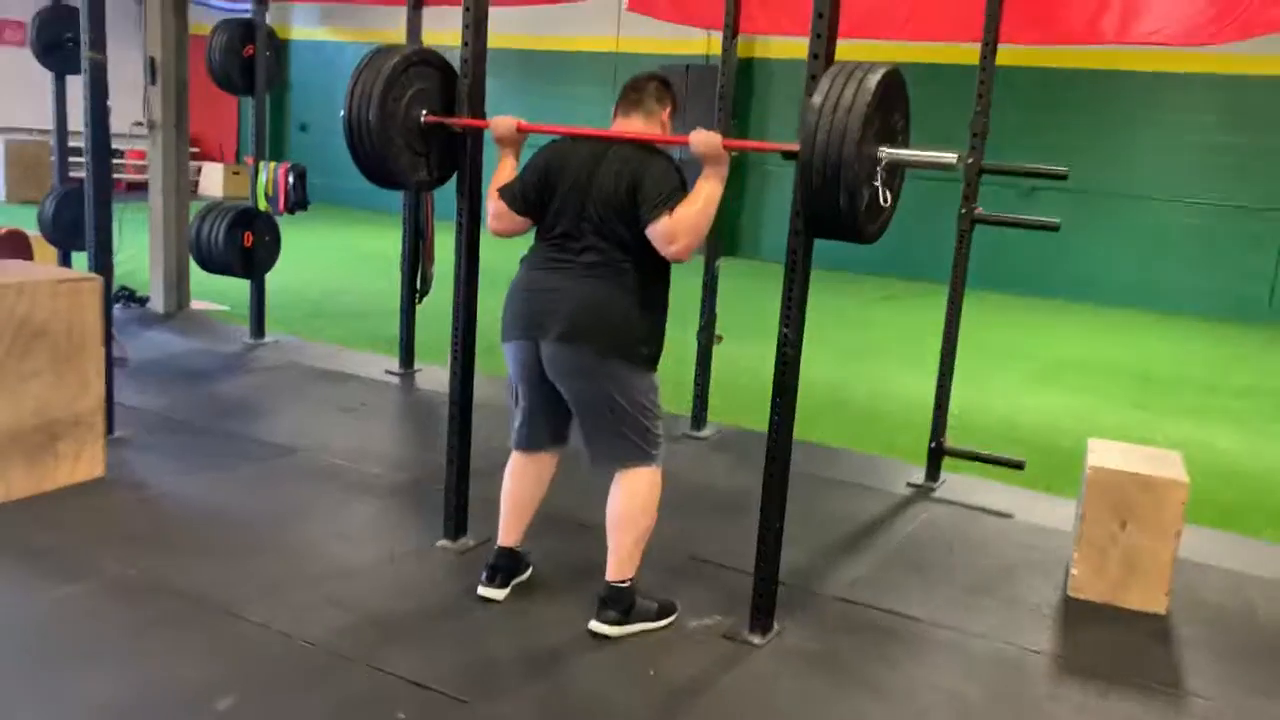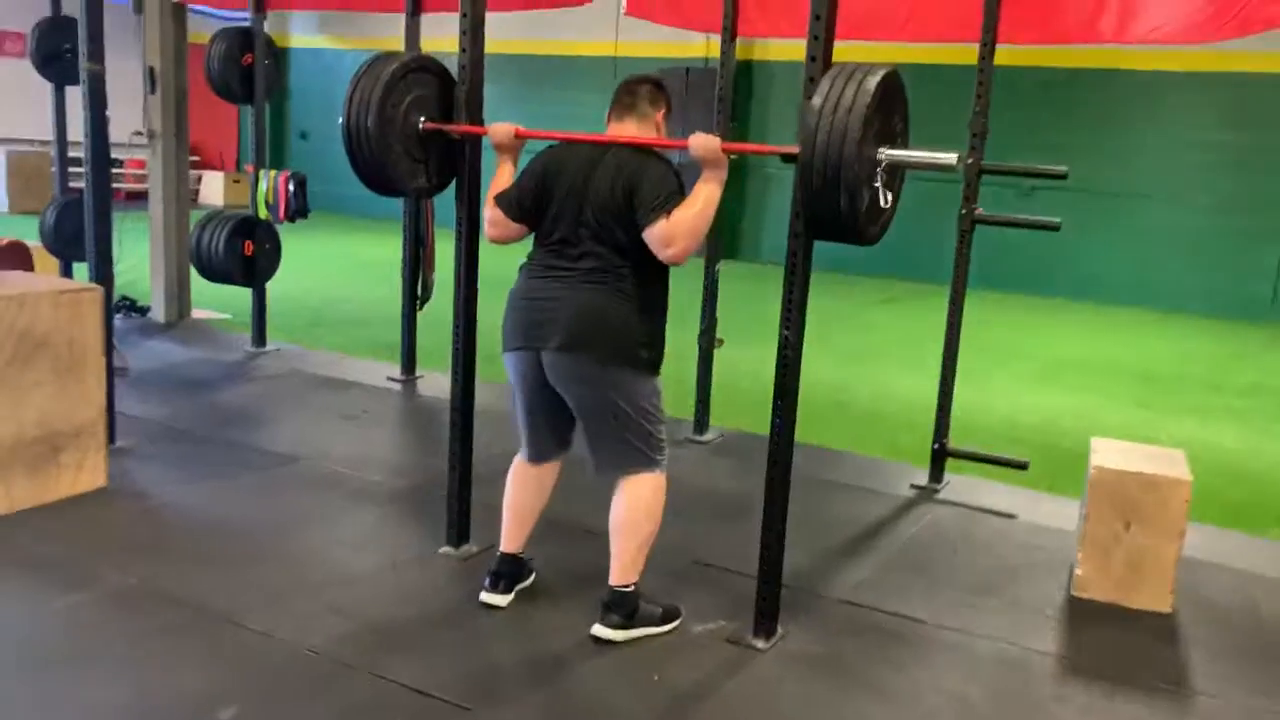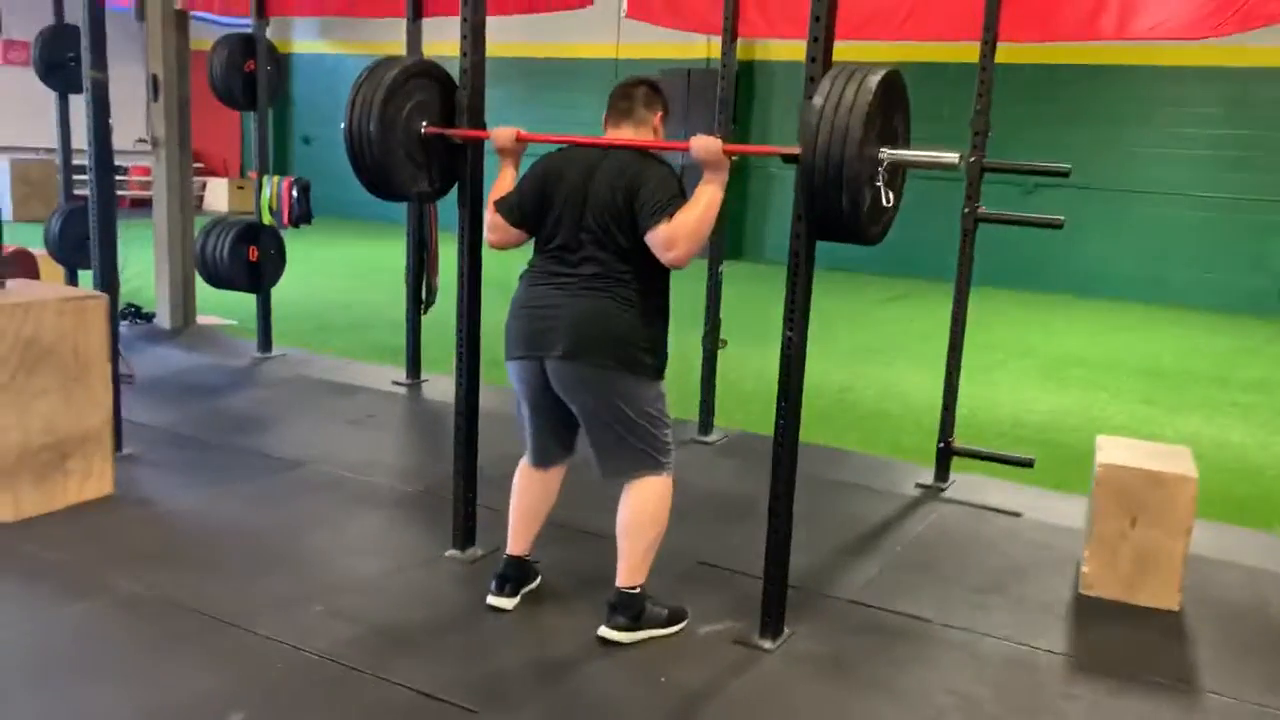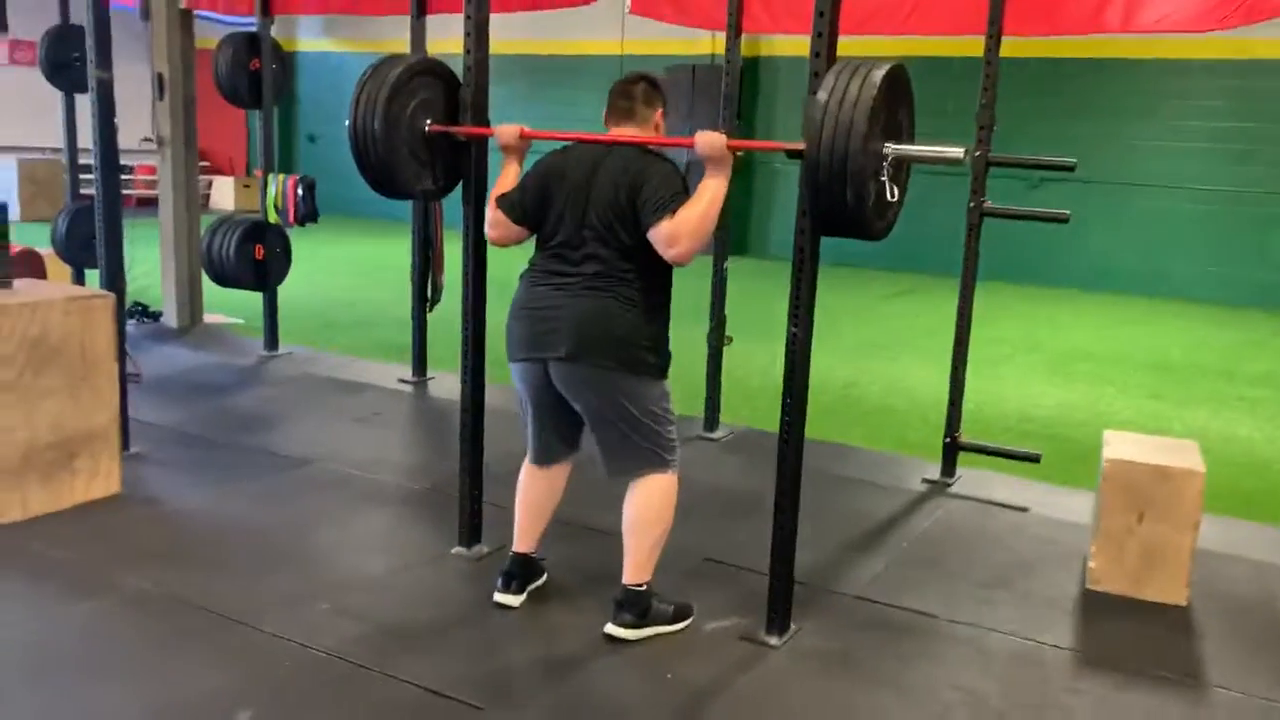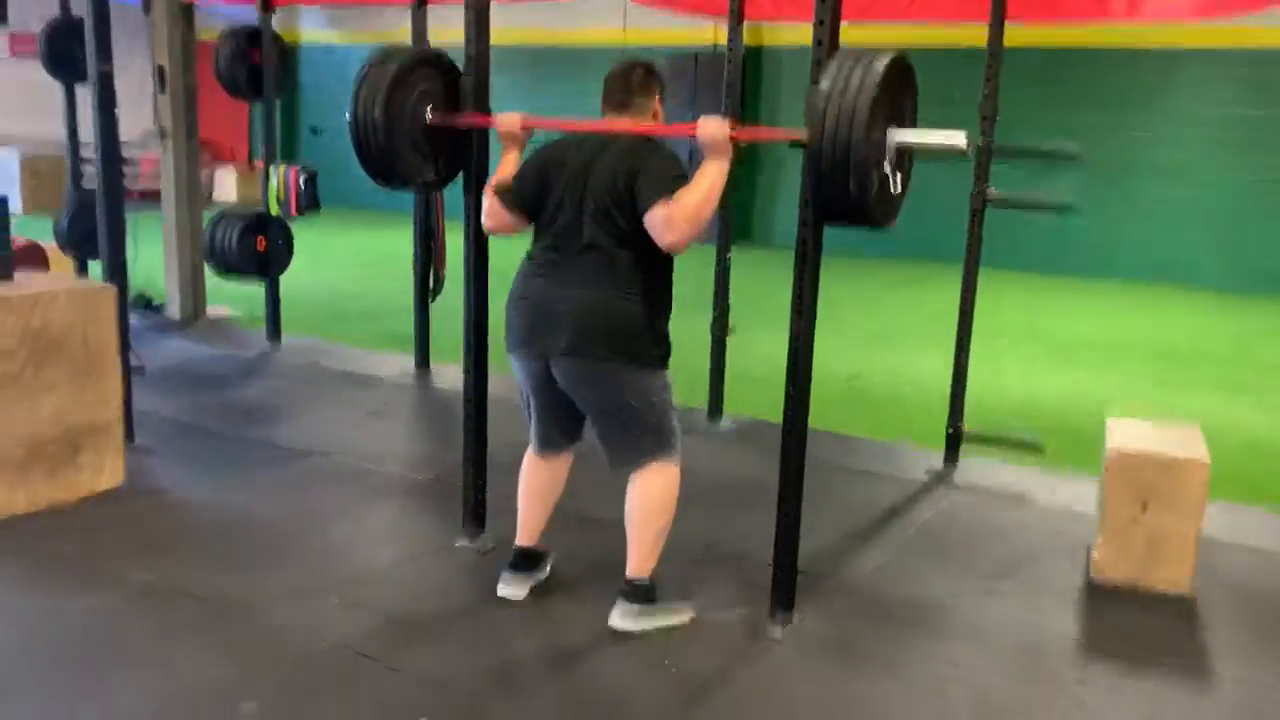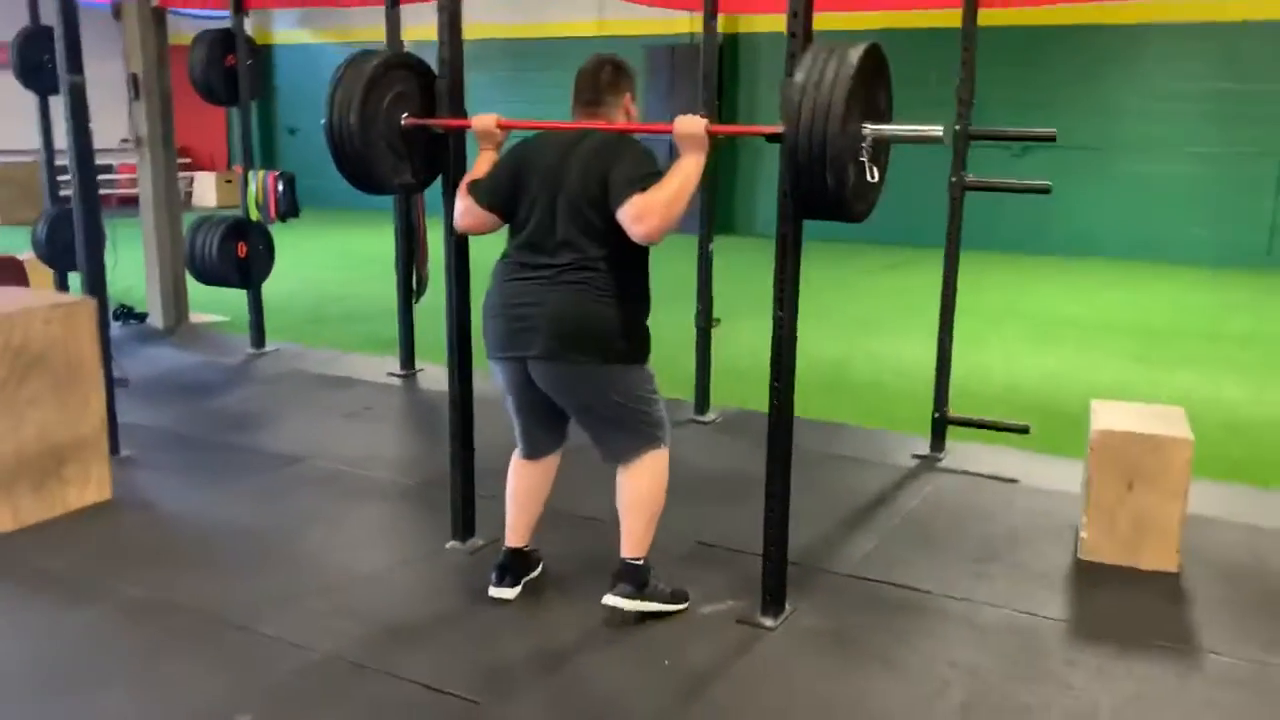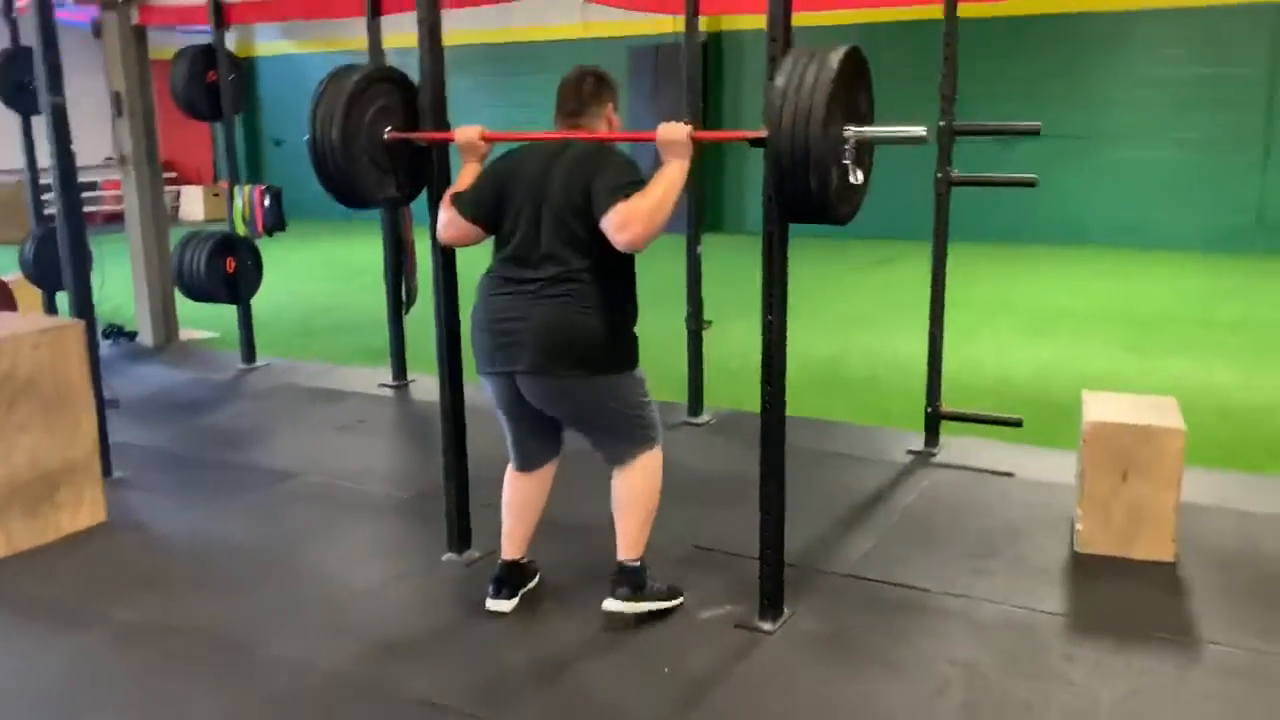
dt=0.1s
person 1, frame 1
left shoulder: (557, 152)
right shoulder: (653, 166)
left elbow: (499, 220)
right elbow: (676, 241)
left wrist: (507, 150)
right wrist: (713, 172)
left hip: (529, 312)
right hip: (599, 329)
left knee: (534, 442)
right knee: (637, 460)
left ankle: (503, 564)
right ankle: (618, 599)
person 1, frame 2
left shoulder: (554, 158)
right shoulder: (651, 170)
left elbow: (496, 227)
right elbow: (674, 244)
left wrist: (505, 156)
right wrist: (711, 174)
left hip: (528, 322)
right hip: (601, 336)
left knee: (537, 449)
right knee: (641, 466)
left ankle: (505, 571)
right ankle: (622, 603)
person 1, frame 3
left shoulder: (553, 165)
right shoulder: (651, 174)
left elbow: (496, 231)
right elbow: (674, 247)
left wrist: (507, 163)
right wrist: (713, 178)
left hip: (531, 327)
right hip: (603, 340)
left knee: (543, 454)
right knee: (648, 468)
left ankle: (511, 573)
right ankle: (628, 605)
person 1, frame 4
left shoulder: (556, 163)
right shoulder: (653, 171)
left elbow: (497, 228)
right elbow: (678, 244)
left wrist: (511, 159)
right wrist: (716, 172)
left hip: (533, 327)
right hip: (606, 340)
left knee: (546, 453)
right knee: (653, 466)
left ankle: (517, 571)
right ankle: (634, 602)
person 1, frame 5
left shoulder: (555, 152)
right shoulder: (652, 158)
left elbow: (492, 218)
right elbow: (673, 231)
left wrist: (511, 149)
right wrist: (716, 159)
left hip: (532, 319)
right hip: (608, 332)
left knee: (550, 444)
right knee: (655, 456)
left ankle: (522, 562)
right ankle: (637, 592)
person 1, frame 6
left shoulder: (528, 151)
right shoulder: (625, 155)
left elbow: (466, 218)
right elbow: (646, 224)
left wrist: (487, 149)
right wrist: (692, 154)
left hip: (510, 323)
right hip: (586, 332)
left knee: (536, 443)
right knee: (644, 444)
left ankle: (512, 563)
right ankle: (633, 578)
person 1, frame 7
left shoulder: (511, 164)
right shoulder: (607, 165)
left elbow: (449, 229)
right elbow: (630, 230)
left wrist: (471, 161)
right wrist: (675, 162)
left hip: (499, 335)
right hip: (574, 341)
left knee: (531, 455)
right knee: (637, 448)
left ankle: (509, 576)
right ankle: (629, 580)
